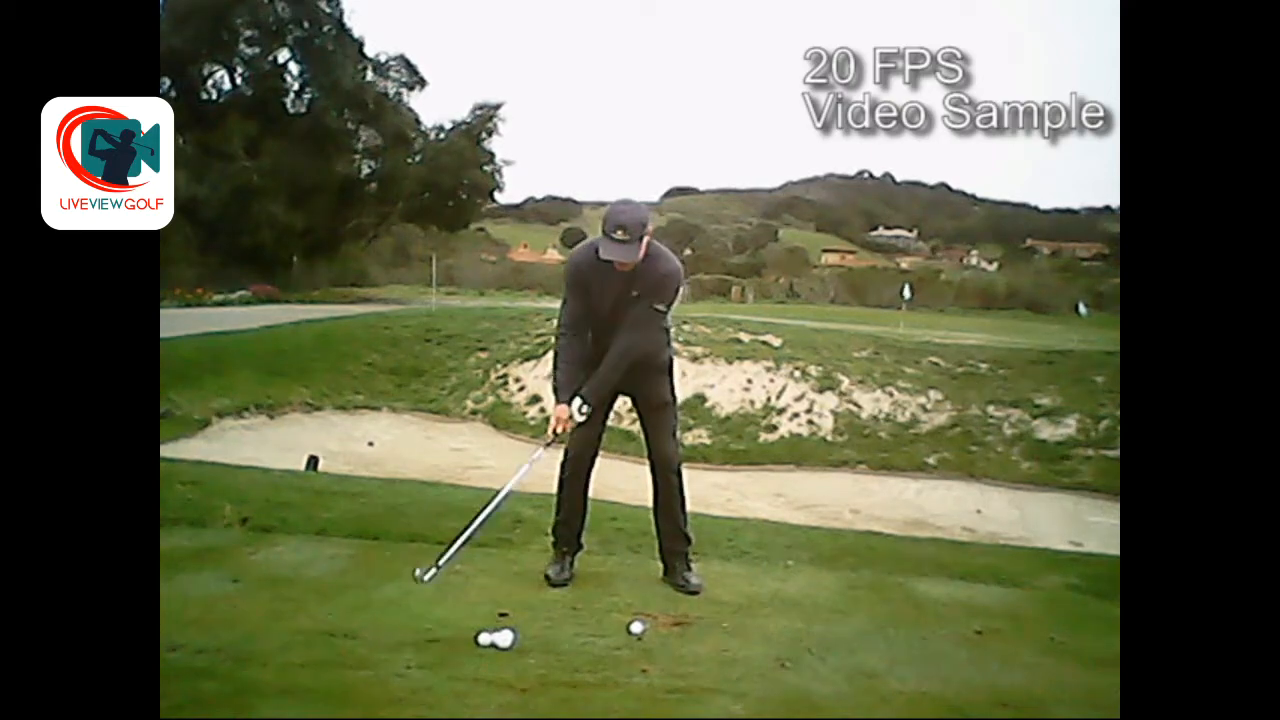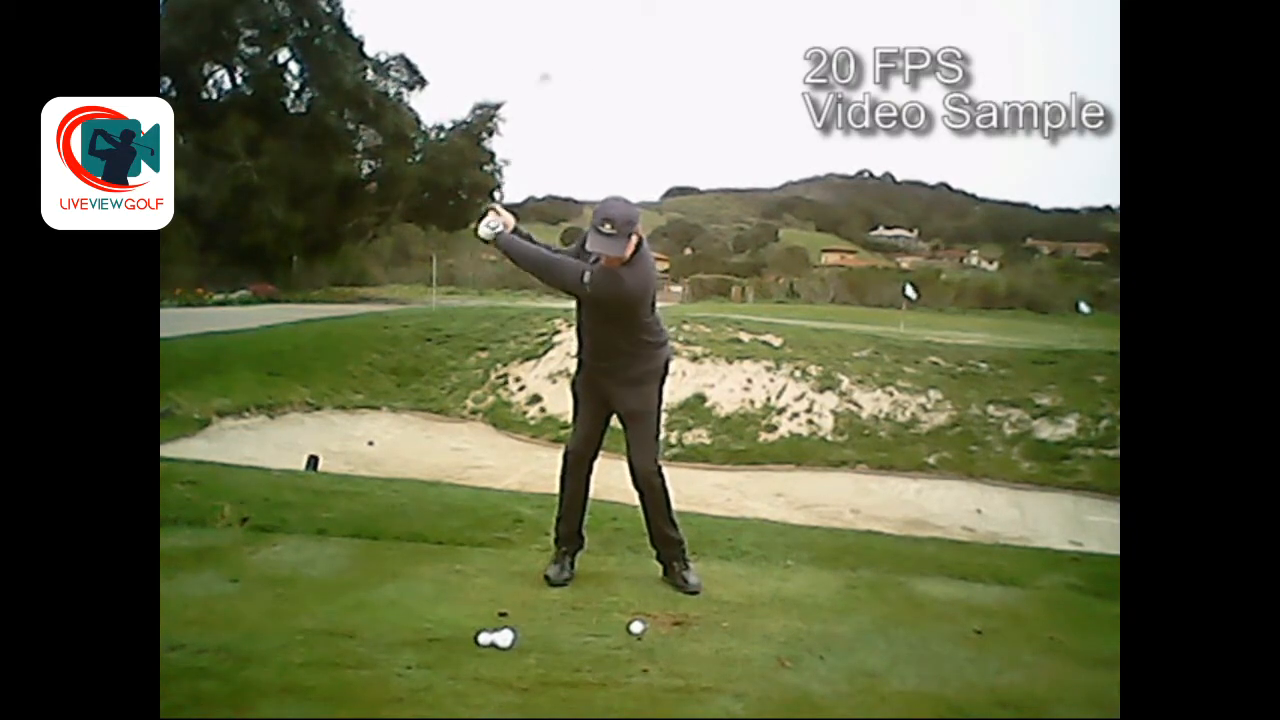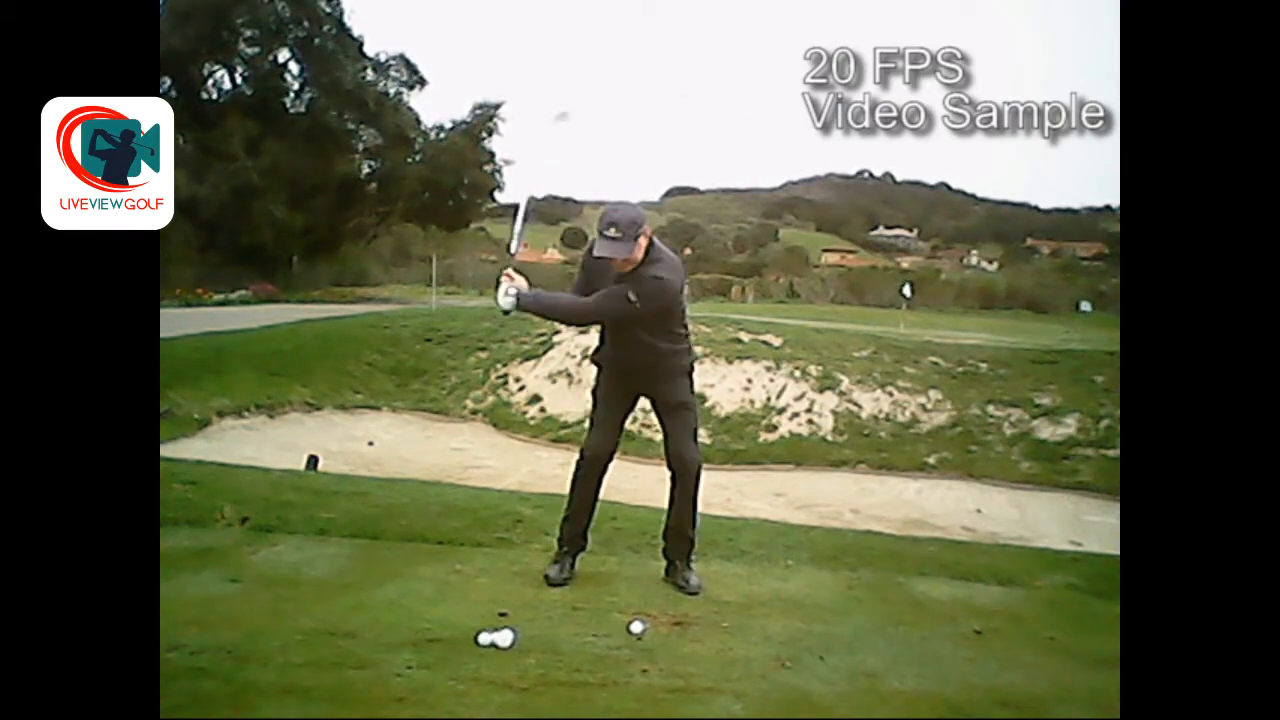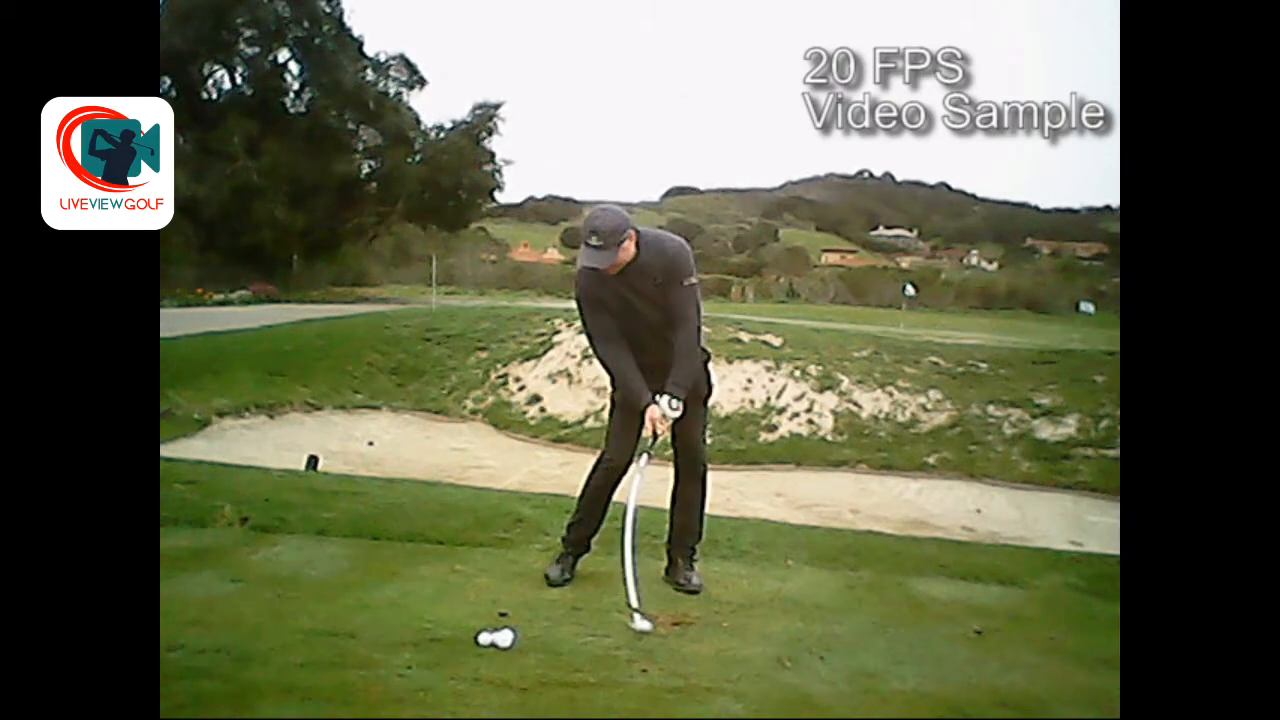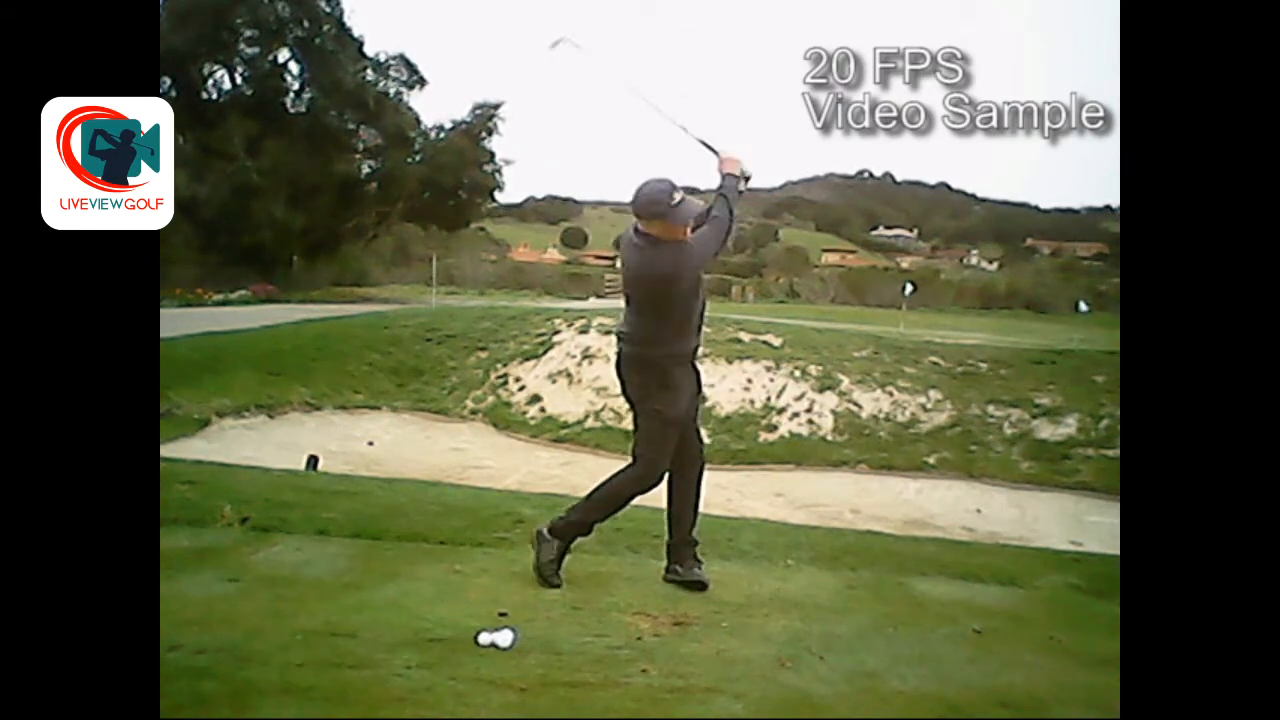
dt=1s
person 1, frame 1
left shoulder: (666, 271)
right shoulder: (582, 261)
left elbow: (631, 341)
right elbow: (570, 330)
left wrist: (585, 400)
right wrist: (563, 395)
left hip: (648, 367)
right hip: (593, 364)
left knee: (666, 459)
right knee: (578, 454)
left ankle: (677, 559)
right ankle: (564, 550)
person 1, frame 2
left shoulder: (627, 282)
right shoulder: (602, 238)
left elbow: (555, 272)
right elbow: (564, 260)
left wrist: (502, 239)
right wrist: (514, 231)
left hip: (638, 375)
right hip: (594, 367)
left knee: (644, 467)
right knee: (577, 455)
left ankle: (673, 559)
right ankle: (566, 549)
person 1, frame 3
left shoulder: (662, 277)
right shoulder: (599, 252)
left elbow: (590, 311)
right elbow: (580, 303)
left wrist: (525, 299)
right wrist: (530, 292)
left hip: (668, 370)
right hip: (617, 367)
left knee: (686, 463)
right knee: (594, 455)
left ankle: (679, 559)
right ankle: (568, 549)
person 1, frame 4
left shoulder: (671, 252)
right shoulder: (589, 278)
left elbow: (687, 326)
right elbow: (609, 346)
left wrist: (674, 394)
right wrist: (644, 401)
left hip: (684, 365)
right hip: (634, 369)
left knee: (692, 459)
right knee: (615, 460)
left ankle: (681, 558)
right ankle: (572, 548)
person 1, frame 5
left shoulder: (645, 231)
right shoulder: (668, 263)
left elbow: (705, 225)
right elbow: (717, 229)
left wrist: (729, 184)
right wrist: (731, 179)
left hip: (675, 362)
right hip: (654, 370)
left knee: (689, 457)
right knee: (649, 467)
left ankle: (681, 557)
right ankle: (559, 534)
